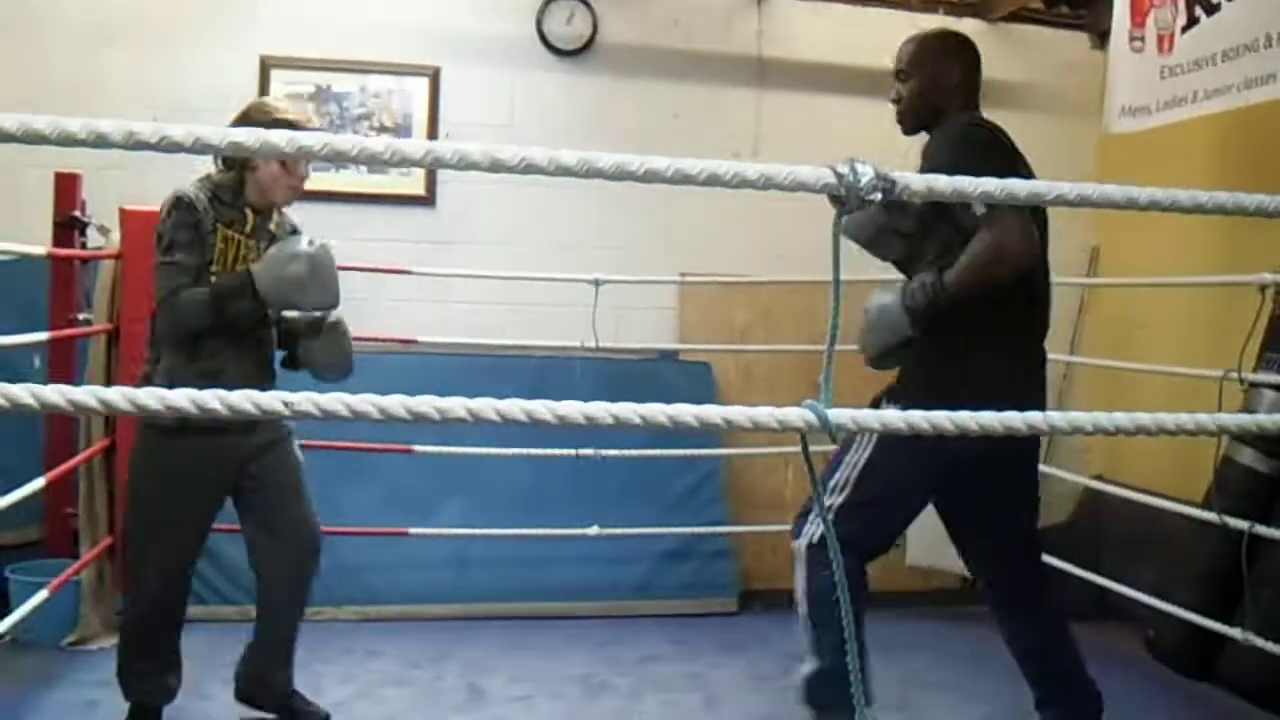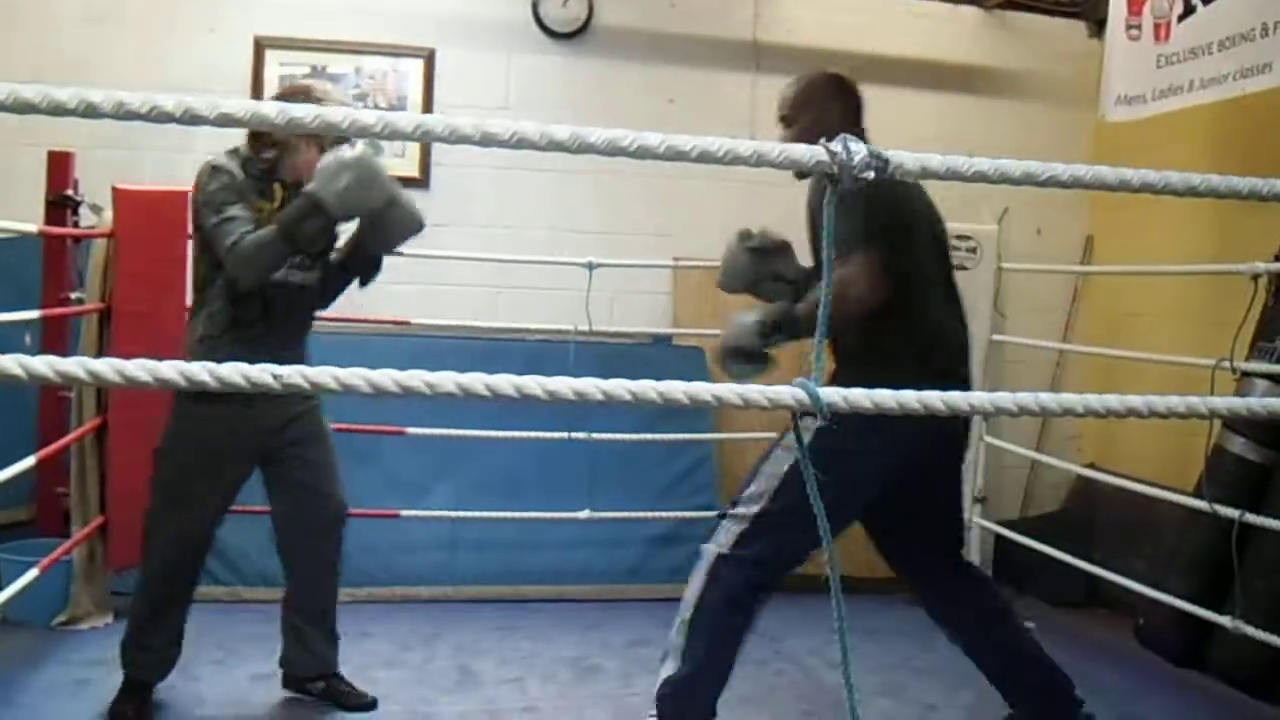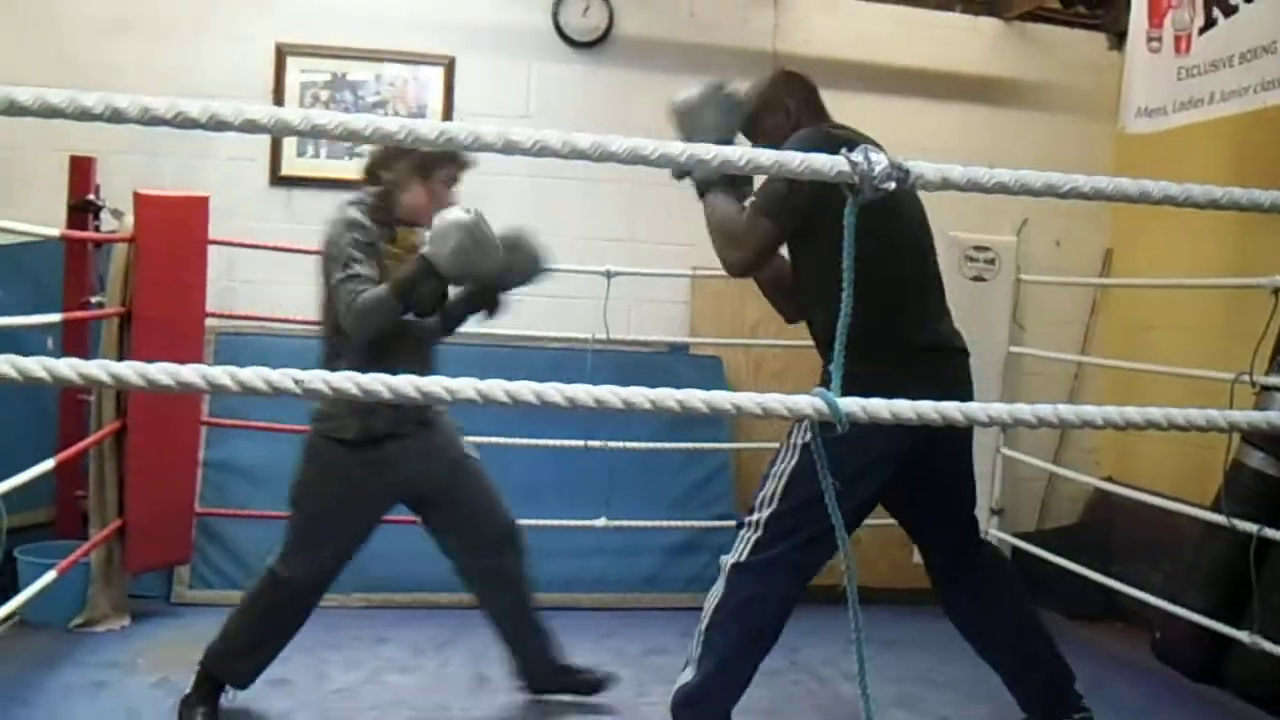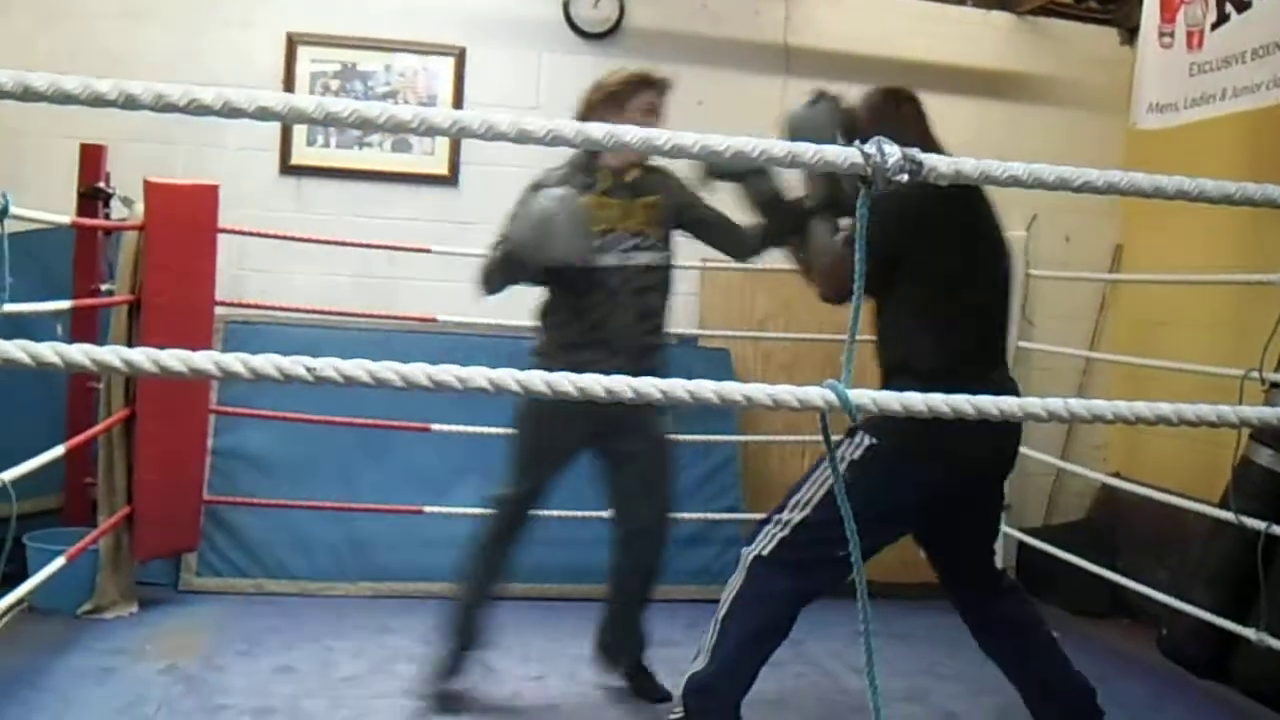
dt=0.3s
person 1, frame 1
left shoulder: (961, 142)
right shoulder: (985, 150)
left elbow: (1015, 245)
left wrist: (915, 301)
right wrist: (902, 242)
left hip: (945, 392)
right hip: (1008, 396)
left knee: (827, 538)
right knee: (1011, 571)
person 1, frame 2
left shoulder: (842, 178)
right shoulder: (893, 183)
left elbow: (860, 289)
left wrist: (771, 323)
right wrist: (788, 281)
left hip: (874, 404)
right hip: (938, 404)
left knee: (739, 558)
right knee: (940, 568)
person 1, frame 3
left shoulder: (813, 153)
left elbow: (740, 253)
right elbow: (799, 301)
left wrist: (712, 178)
right wrist: (742, 197)
left hip: (871, 394)
right hip: (938, 388)
left knee: (761, 564)
right knee: (962, 556)
person 1, frame 4
left shoulder: (912, 188)
right shoulder: (955, 194)
left elbow: (835, 282)
right elbow: (873, 277)
left wrist: (816, 210)
left hip: (923, 424)
right hip: (985, 429)
left knee: (780, 560)
right knee: (978, 583)
person 2, frame 1
left shoulder: (283, 232)
right shoulder: (191, 208)
right elbow: (174, 313)
left wrist: (305, 333)
right wrist: (252, 288)
left hip: (257, 423)
right hip: (182, 426)
left knee: (295, 549)
right knee: (162, 567)
person 2, frame 2
left shoulder: (304, 197)
right shoulder: (223, 179)
right elbow: (246, 261)
left wrist: (364, 247)
right wrist: (321, 208)
left hip: (287, 392)
right hip: (217, 391)
left knee: (320, 523)
right knee: (180, 535)
left ankle: (314, 665)
person 2, frame 3
left shoulder: (416, 239)
right shoulder: (353, 227)
right elbow: (360, 319)
left wrist: (482, 288)
right wrist: (432, 272)
left hip: (420, 428)
right hip: (355, 437)
left knee: (495, 542)
right knee: (303, 570)
left ankle: (540, 665)
person 2, frame 4
left shoulder: (662, 190)
right shoulder: (556, 188)
left elbow: (740, 244)
right elbow: (493, 277)
left wrist: (789, 214)
right wrist: (524, 253)
left hip: (637, 384)
right hip: (562, 378)
left knee: (645, 522)
right knee: (515, 504)
left ankle: (622, 646)
right ankle: (462, 638)
